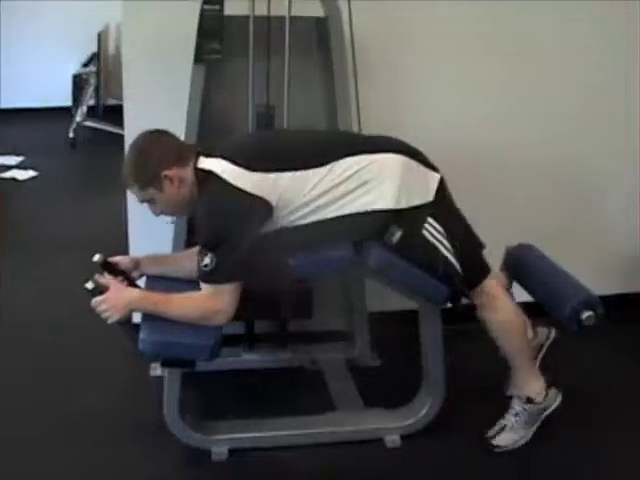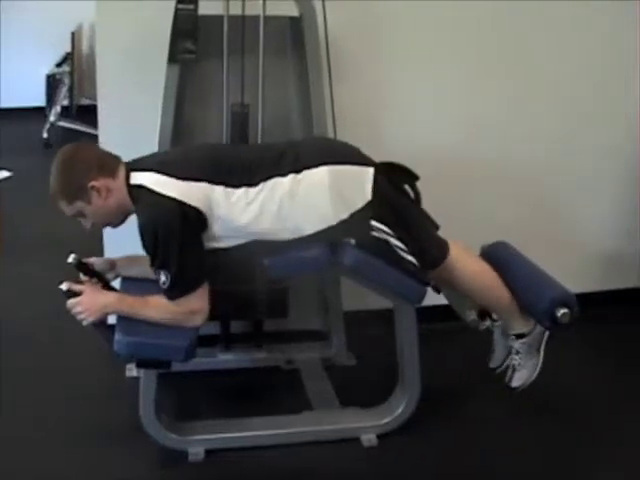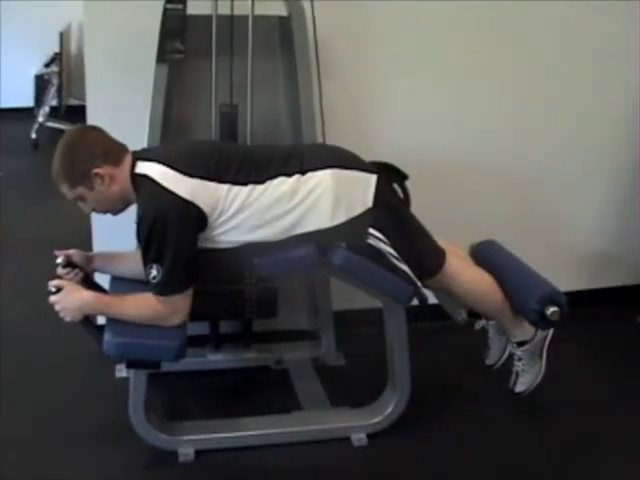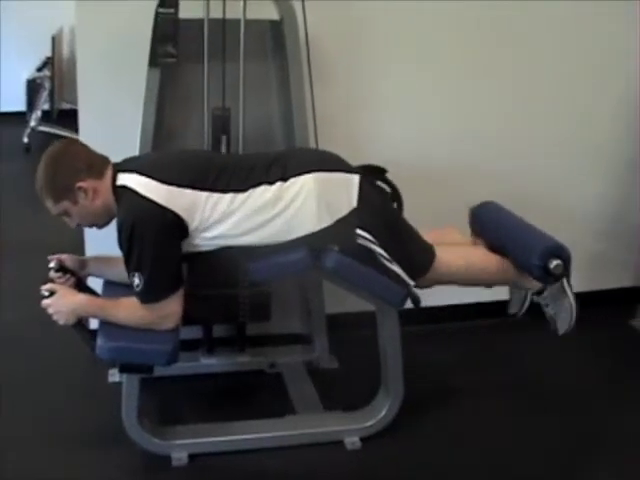
dt=0.7s
person 1, frame 1
left shoulder: (221, 196)
right shoulder: (214, 170)
left elbow: (217, 306)
right elbow: (211, 262)
left wrist: (136, 301)
right wrist: (143, 264)
left hip: (397, 183)
right hip: (380, 178)
left knee: (479, 284)
right knee: (463, 273)
left ankle: (533, 393)
right ankle: (527, 335)
person 1, frame 2
left shoulder: (157, 208)
right shoulder: (147, 177)
left elbow: (190, 310)
right elbow: (180, 266)
left wrist: (109, 302)
right wrist: (116, 265)
left hip: (338, 194)
right hip: (326, 171)
left knee: (439, 261)
right knee: (431, 256)
left ankle: (523, 329)
right ankle: (501, 318)
person 1, frame 3
left shoulder: (160, 201)
right shoulder: (149, 167)
left elbow: (171, 309)
right elbow: (162, 264)
left wrist: (89, 302)
right wrist: (94, 261)
left hip: (342, 199)
right hip: (328, 179)
left knee: (434, 268)
right knee: (426, 258)
left ankle: (524, 332)
right ankle: (502, 319)
person 1, frame 4
left shoulder: (140, 209)
right shoulder: (133, 176)
left elbow: (163, 313)
right elbow: (152, 265)
left wrist: (83, 305)
right wrist: (88, 264)
left hip: (328, 207)
right hip: (318, 184)
left knee: (427, 268)
right knee: (420, 249)
left ankle: (534, 278)
right ankle: (508, 252)
